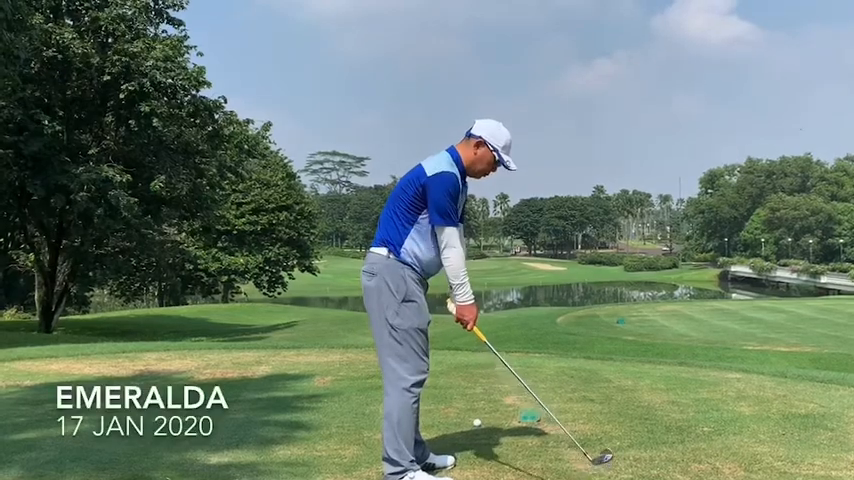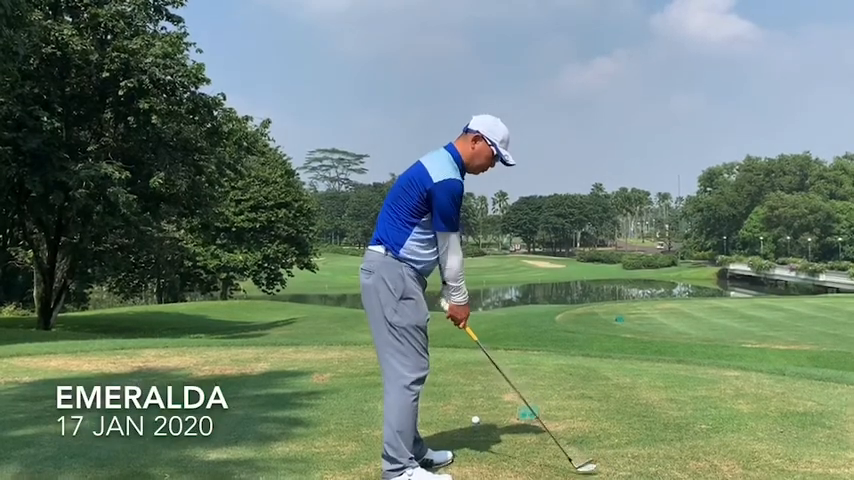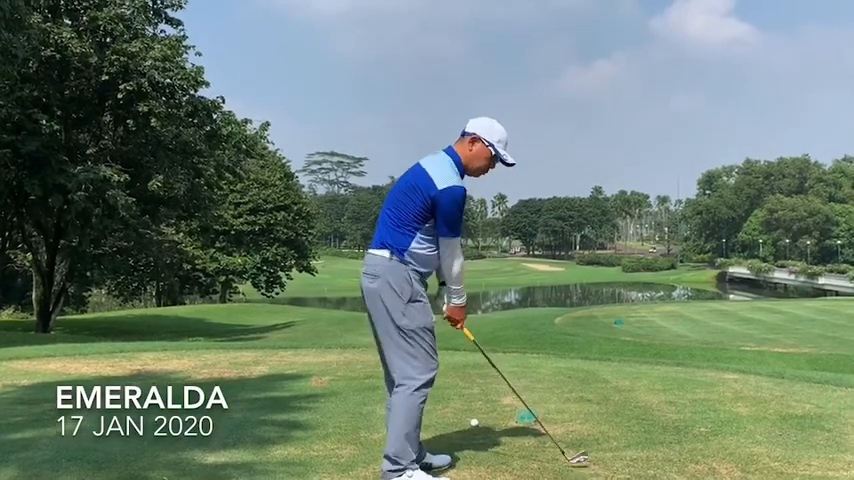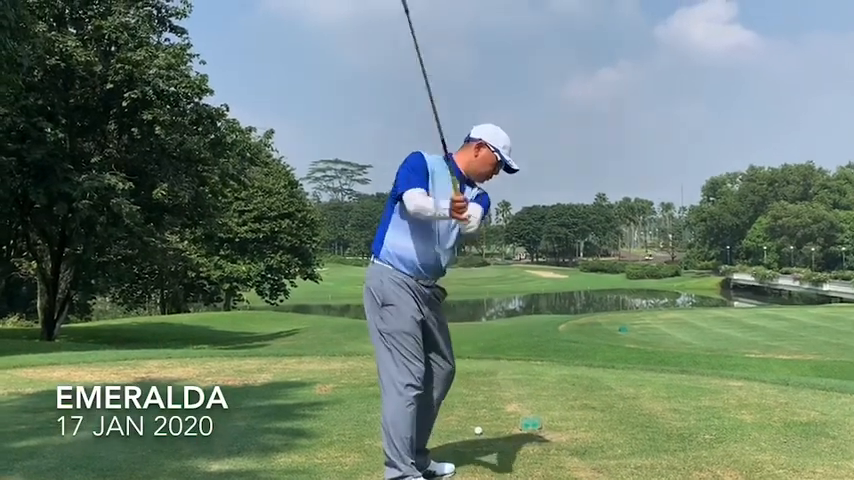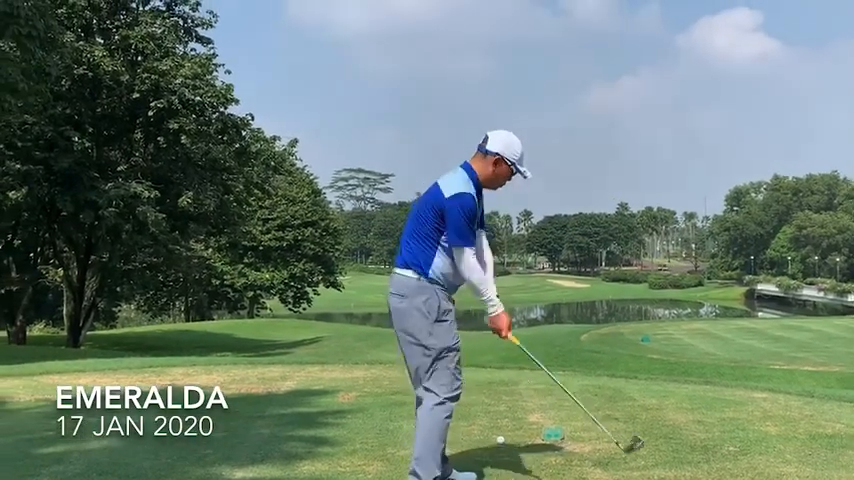
dt=0.7s
person 1, frame 1
left shoulder: (454, 178)
right shoulder: (443, 176)
left elbow: (454, 242)
right elbow: (449, 245)
left wrist: (457, 294)
right wrist: (466, 299)
left hip: (402, 274)
right hip: (392, 274)
left knee: (409, 370)
right knee: (406, 372)
person 1, frame 2
left shoulder: (439, 164)
right shoulder: (447, 180)
left elbow: (444, 244)
right elbow: (449, 247)
left wrist: (450, 292)
right wrist: (459, 298)
left hip: (396, 271)
right hip: (392, 273)
left knee: (407, 366)
right knee: (407, 369)
left ankle: (411, 450)
person 1, frame 3
left shoulder: (435, 165)
right shoulder: (450, 187)
right elbow: (451, 251)
left wrist: (446, 288)
right wrist: (457, 300)
left hip: (385, 272)
right hip: (396, 276)
left knee: (402, 371)
right knee: (416, 372)
person 1, frame 4
left shoulder: (477, 195)
right shoulder: (420, 162)
left elbow: (471, 223)
right elbow: (414, 203)
left wrist: (463, 212)
right wrist: (446, 209)
left hip: (425, 288)
right hip: (392, 282)
left knee: (439, 372)
right knee: (404, 379)
person 1, frame 5
left shoulder: (462, 184)
right shoulder: (462, 197)
left elbow: (482, 252)
right elbow: (466, 264)
left wrist: (493, 303)
right wrist: (494, 308)
left hip: (412, 291)
right hip: (421, 295)
left knee: (431, 387)
right knee: (441, 389)
